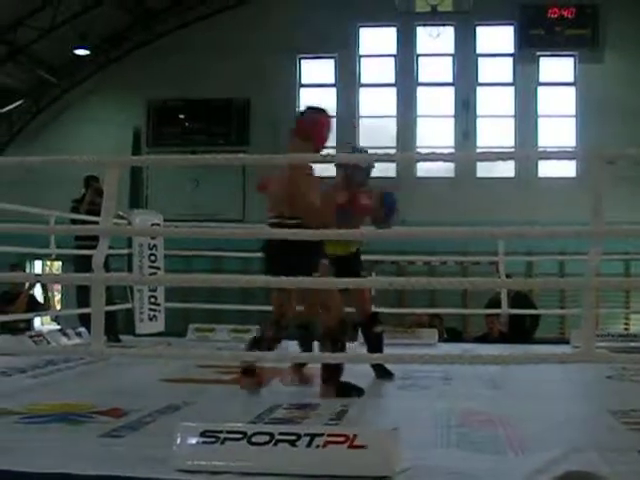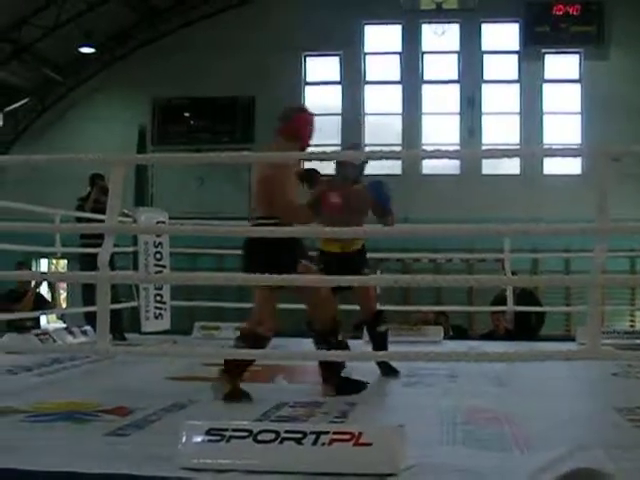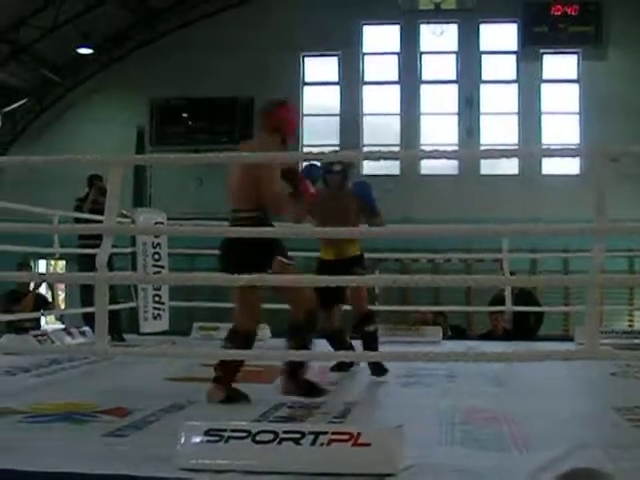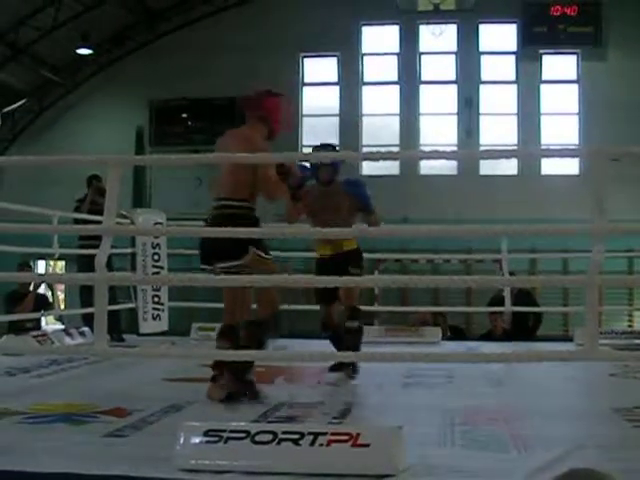
dt=0.1s
person 1, frame 1
right shoulder: (301, 166)
left elbow: (264, 186)
right elbow: (315, 217)
right wrist: (337, 207)
left hip: (278, 241)
right hip: (297, 244)
left knee: (283, 313)
right knee: (331, 311)
left ankle: (252, 365)
right ankle: (331, 382)
person 1, frame 2
left shoulder: (270, 159)
right shoulder: (282, 164)
right elbow: (290, 213)
left hip: (260, 243)
right hip: (279, 243)
left knee: (262, 322)
right knee: (324, 308)
left ankle: (229, 377)
right ankle: (332, 379)
person 1, frame 3
left shoulder: (247, 151)
right shoulder: (266, 154)
right elbow: (277, 204)
left wrist: (287, 175)
right wrist: (300, 195)
left hip: (236, 238)
right hip: (256, 236)
left knee: (246, 318)
right knee: (304, 305)
left ankle: (221, 384)
right ankle: (293, 378)
person 1, frame 4
left shoulder: (226, 139)
right shoulder: (258, 142)
right elbow: (272, 192)
left wrist: (269, 172)
right wrist: (285, 180)
left hip: (217, 226)
right hip: (237, 225)
left knee: (236, 312)
right knee: (268, 304)
left ankle: (222, 379)
right ankle: (235, 374)
person 2, frame 1
left shoulder: (366, 195)
right shoulder: (332, 190)
left hip: (349, 255)
right hip: (327, 254)
left knee: (364, 308)
left ankle: (377, 362)
person 2, frame 2
left shoulder: (366, 192)
right shoulder: (325, 188)
left elbow: (388, 222)
left wrist: (384, 206)
left hip: (354, 252)
right hip: (328, 253)
left knee: (369, 303)
left ankle: (381, 358)
person 2, frame 3
left shoulder: (356, 196)
right shoulder: (316, 198)
left elbow: (377, 224)
left wrist: (371, 208)
left hip: (352, 258)
right hip: (326, 261)
left knee: (358, 302)
right knee: (327, 321)
left ankle: (373, 358)
person 2, frame 4
left shoulder: (347, 190)
right shoulder: (307, 193)
left elbow: (374, 222)
right elbow: (291, 219)
left wrist: (365, 205)
right wrist: (294, 197)
left hip: (348, 253)
right hip: (324, 257)
left knee: (348, 299)
right knee: (327, 315)
right ankle: (346, 355)
person 3, frame 1
left shoulder: (103, 204)
right shoulder: (77, 203)
right elbow: (75, 220)
left wrist: (101, 204)
right wrist: (86, 202)
right hip: (82, 253)
left knee: (106, 292)
right knee: (83, 292)
left ankle: (112, 332)
right ankle: (86, 331)
person 3, frame 2
left shoulder: (108, 202)
right shoulder: (82, 201)
right elbow: (80, 219)
left wrist: (107, 202)
right wrist: (91, 199)
right hip: (88, 251)
left knee: (111, 290)
right knee: (89, 290)
left ankle: (117, 331)
right ankle: (91, 329)
person 3, frame 3
left shoulder: (107, 203)
right shoulder: (81, 202)
right elbow: (79, 219)
left wrist: (105, 203)
right wrist: (90, 200)
right hip: (86, 252)
left knee: (110, 291)
right knee: (87, 291)
left ankle: (116, 332)
right ankle: (90, 330)
person 3, frame 4
left shoulder: (106, 204)
right shoulder: (80, 203)
right elbow: (77, 221)
left wrist: (104, 203)
right wrist: (88, 200)
right hip: (86, 253)
left knee: (109, 291)
right knee: (87, 291)
left ankle: (115, 332)
right ankle: (89, 331)
